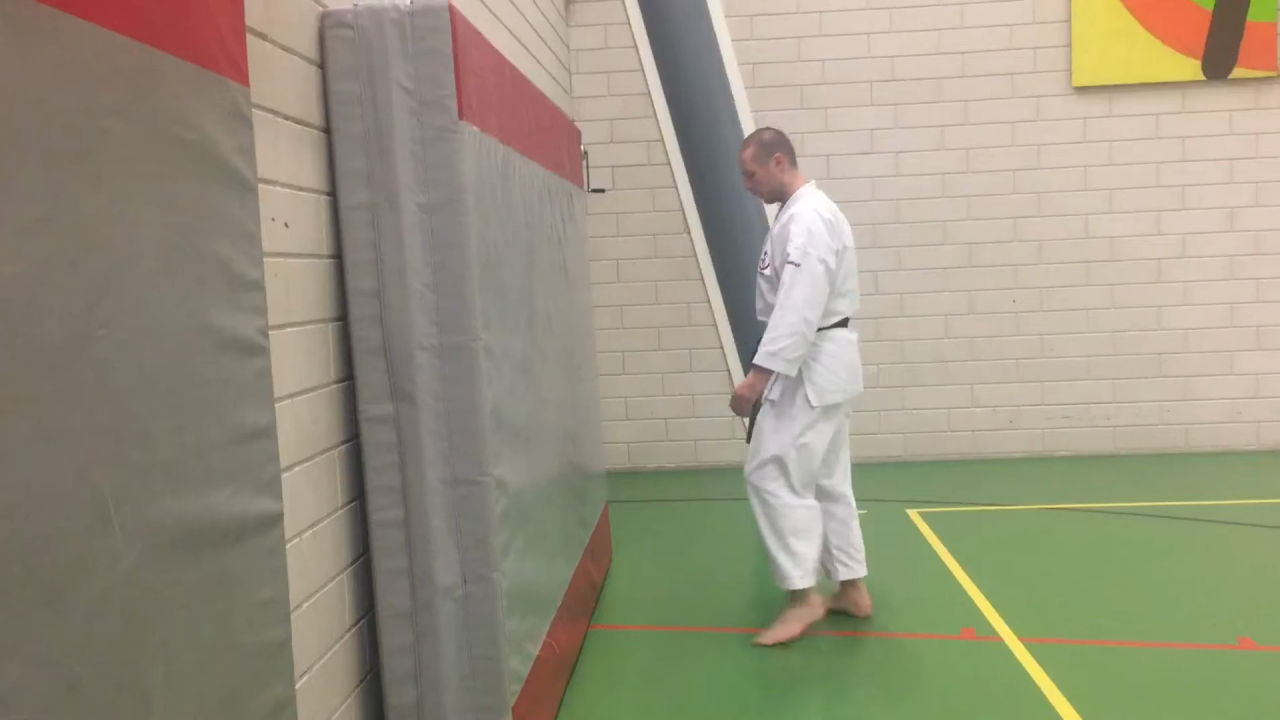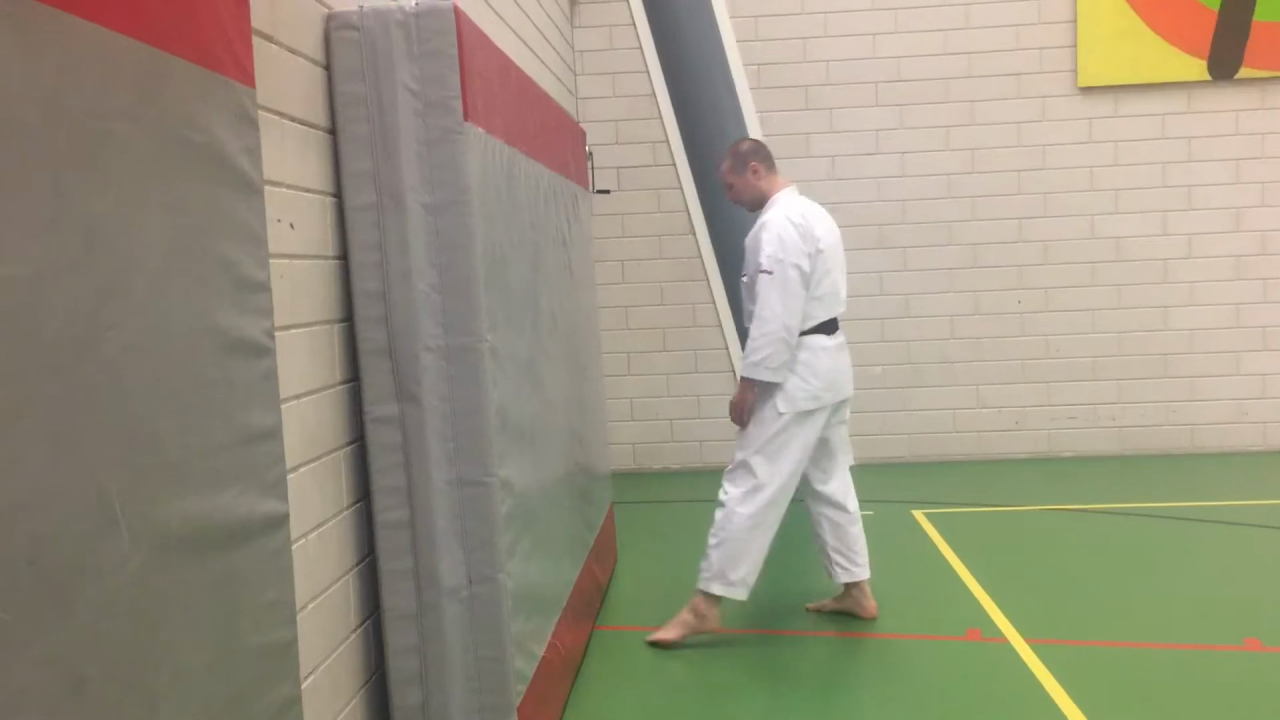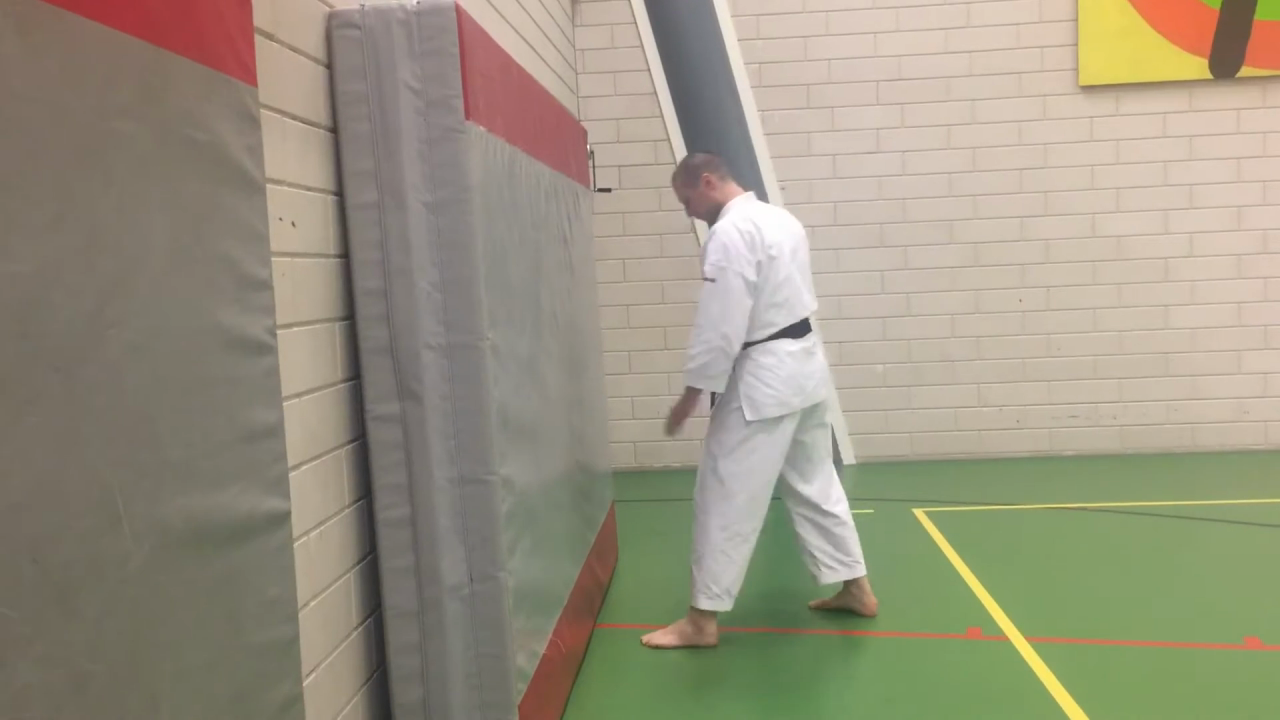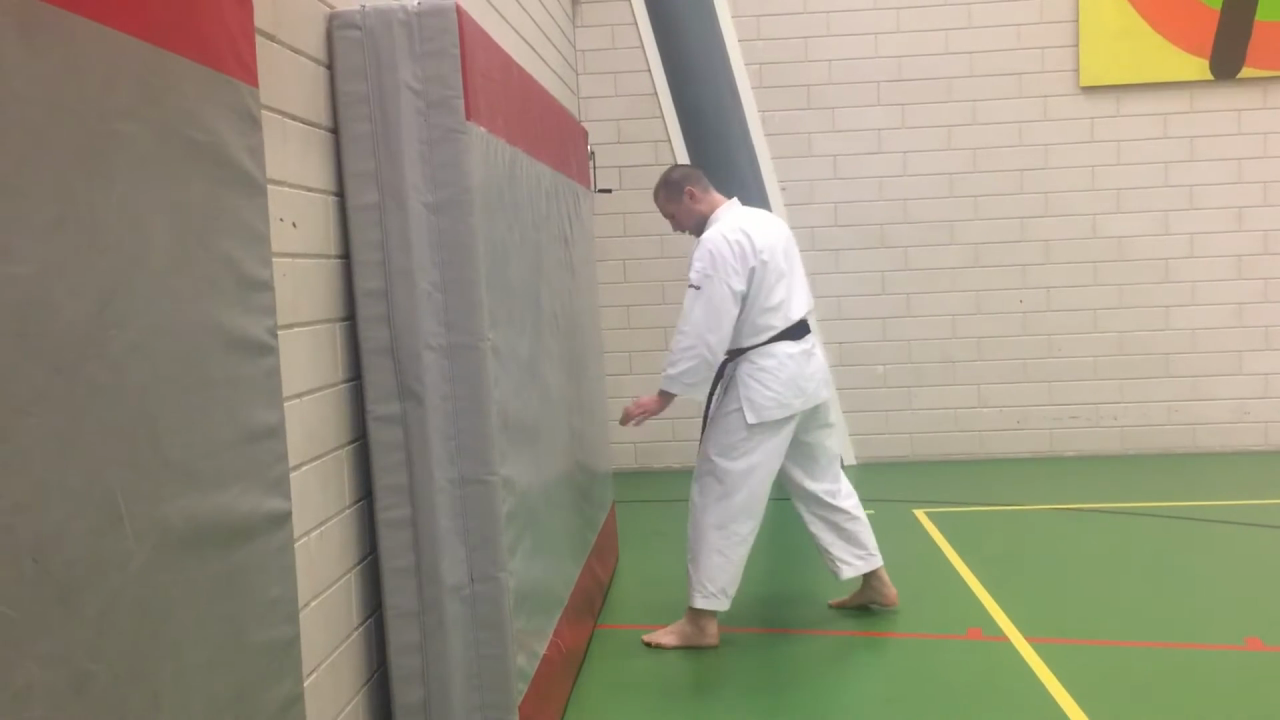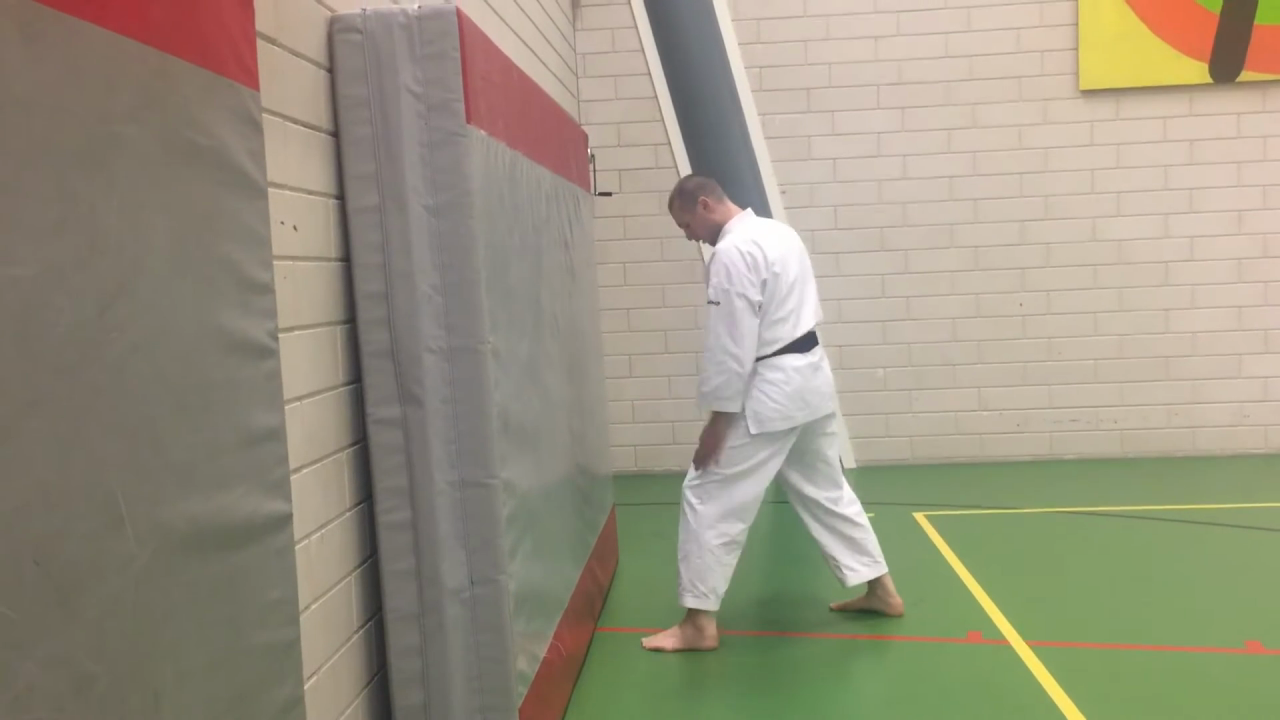
dt=0.2s
person 1, frame 1
left shoulder: (806, 219)
right shoulder: (807, 213)
left elbow: (797, 310)
left wrist: (758, 375)
right wrist: (769, 371)
left hip: (811, 366)
right hip: (820, 361)
left knee: (772, 474)
right knee: (827, 480)
left ankle: (804, 595)
right ankle: (851, 588)
person 1, frame 2
left shoulder: (778, 225)
right shoulder: (813, 215)
left elbow: (776, 319)
left wrist: (750, 385)
left hip: (797, 370)
right hip: (826, 362)
left knee: (749, 484)
right knee: (830, 481)
left ankle: (707, 607)
right ankle: (856, 590)
person 1, frame 3
left shoulder: (730, 234)
right shoulder: (781, 219)
left elbow: (719, 327)
left wrist: (692, 394)
left hip: (765, 375)
right hip: (804, 363)
left knee: (724, 493)
right knee: (814, 483)
left ankle: (702, 619)
right ankle: (855, 588)
person 1, frame 4
left shoulder: (719, 243)
right shoulder: (767, 223)
left elbow: (702, 332)
left wrist: (664, 396)
left hip: (763, 378)
right hip: (804, 364)
left knee: (722, 494)
right knee: (823, 481)
left ankle: (702, 618)
right ankle: (875, 580)
person 1, frame 5
left shoulder: (732, 254)
right shoulder: (780, 233)
left elbow: (730, 347)
left wrist: (717, 420)
left hip: (770, 389)
right hip: (811, 375)
left knee: (709, 496)
right knee: (825, 489)
left ankle: (699, 621)
right ankle: (880, 589)
